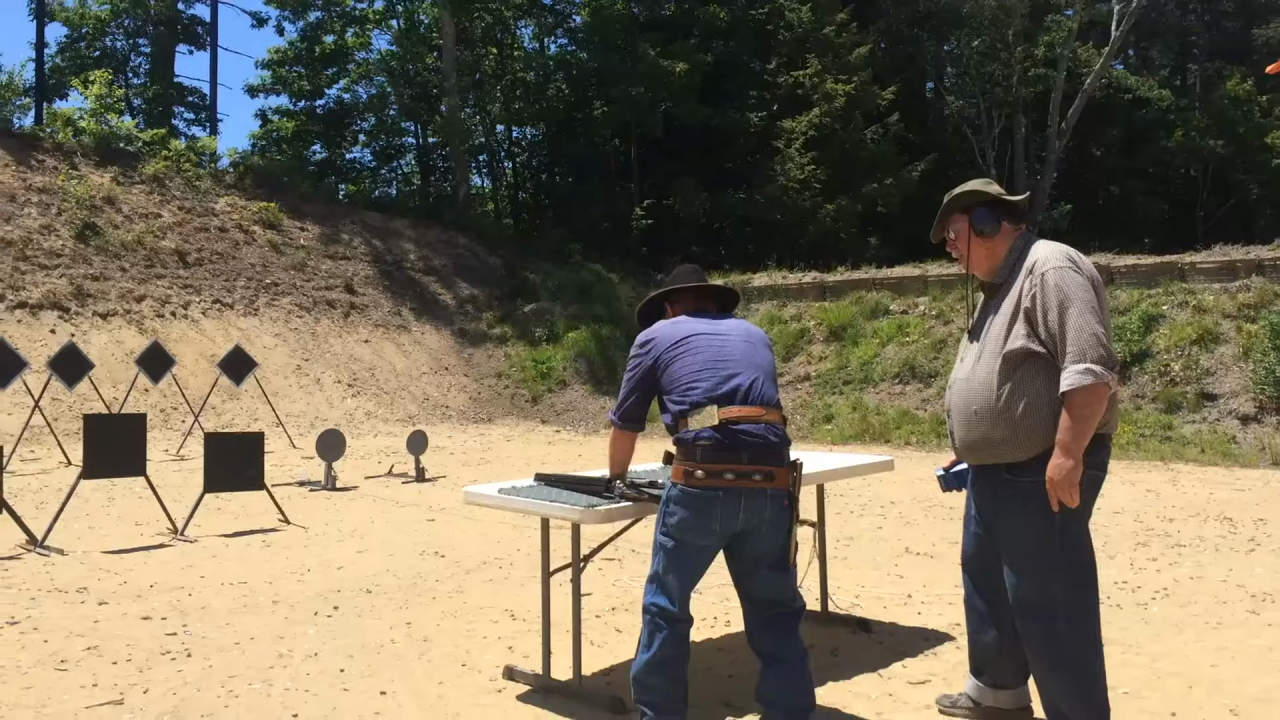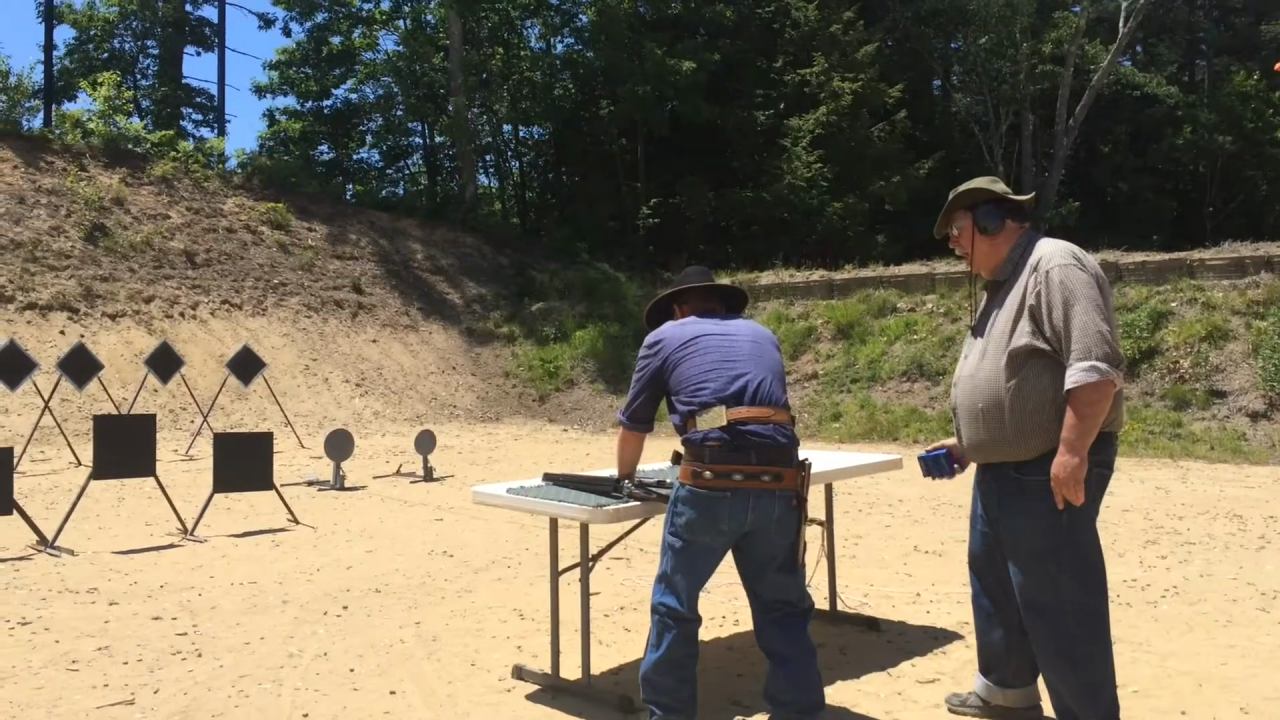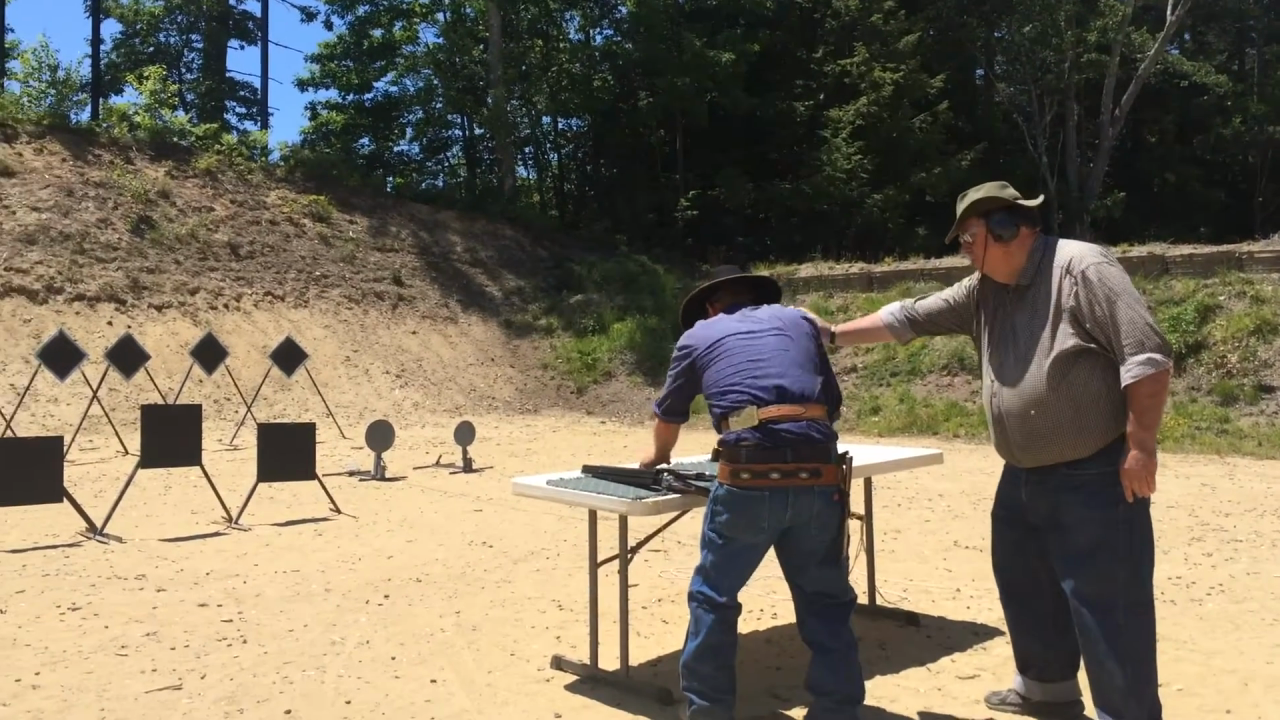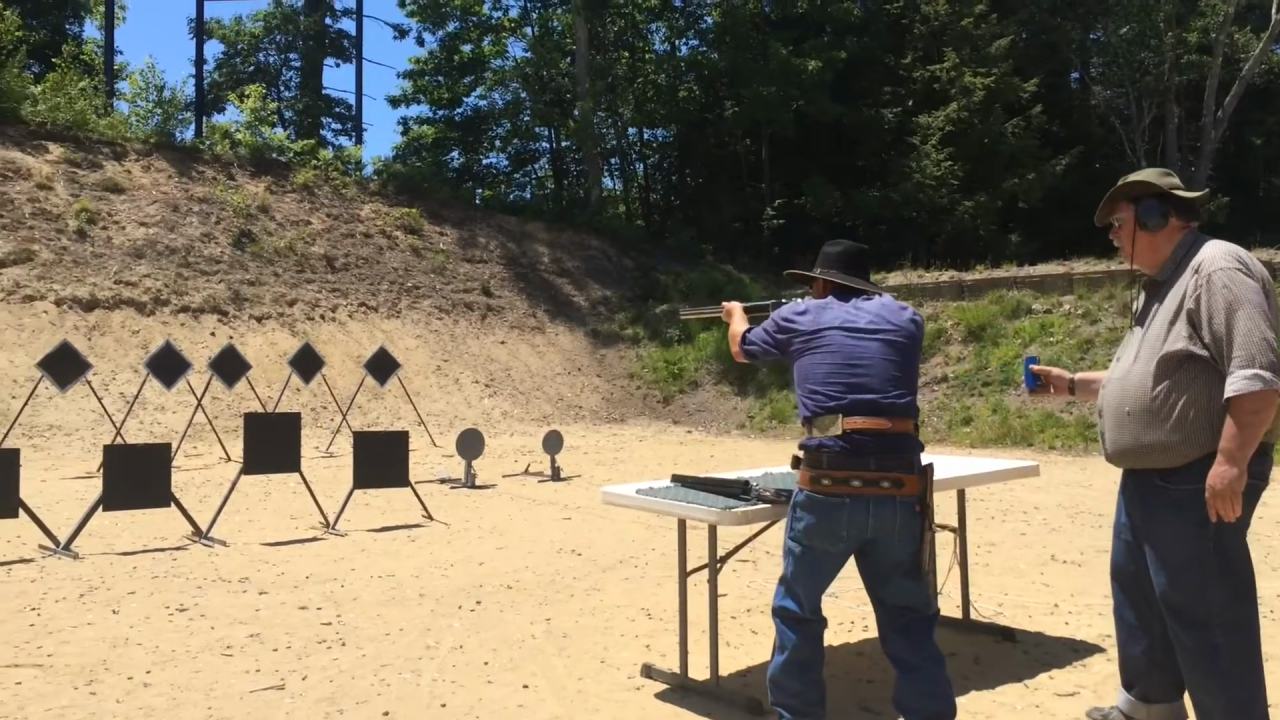
dt=1s
person 1, frame 1
left shoulder: (1051, 269)
right shoulder: (1000, 284)
left elbow: (1091, 369)
left wrist: (1067, 456)
right wrist: (972, 450)
left hip: (1043, 472)
right hip: (995, 470)
left knee: (1048, 601)
right knee: (986, 582)
person 1, frame 2
left shoulder: (1056, 267)
right shoulder: (1003, 282)
left elbow: (1096, 366)
left wrist: (1073, 454)
right wrist: (964, 442)
left hip: (1049, 471)
right hip: (999, 469)
left knee: (1055, 598)
right knee: (994, 582)
person 1, frame 3
left shoulder: (1083, 268)
right shoulder: (983, 290)
left elbow: (1148, 356)
right elbow: (911, 317)
left wrist: (1140, 447)
right wrist: (835, 334)
left hip: (1095, 473)
right hip: (1024, 473)
left knee: (1103, 596)
right knee: (1024, 582)
person 1, frame 4
left shoulder: (1218, 269)
right shoulder: (1159, 285)
left wrist: (1231, 462)
right wrist: (1073, 384)
left hip: (1198, 485)
right hip: (1147, 481)
left knee: (1203, 612)
right knee: (1139, 595)
person 2, frame 1
left shoulder: (656, 336)
right shoulder: (754, 334)
left elbow: (624, 425)
left wrist: (616, 479)
left hip: (702, 484)
right hip: (769, 483)
left knee: (665, 607)
right knee: (775, 610)
person 2, frame 2
left shoulder: (664, 337)
right shoulder: (762, 335)
left elbow: (633, 424)
left wrist: (625, 477)
left hip: (710, 483)
right hip: (778, 481)
left knee: (674, 606)
right knee: (784, 610)
person 2, frame 3
left shoulder: (697, 336)
right shoulder: (798, 322)
left elbow: (669, 413)
right elbow: (833, 400)
left wrist: (658, 456)
left hip: (747, 480)
right hip: (818, 477)
left knee: (713, 598)
right knee: (826, 601)
person 2, frame 4
left shoulder: (800, 317)
right shoulder: (905, 318)
left elbow: (743, 347)
left wrist: (735, 315)
left hip: (829, 488)
right hip: (900, 489)
left knee: (798, 611)
right knee: (908, 617)
